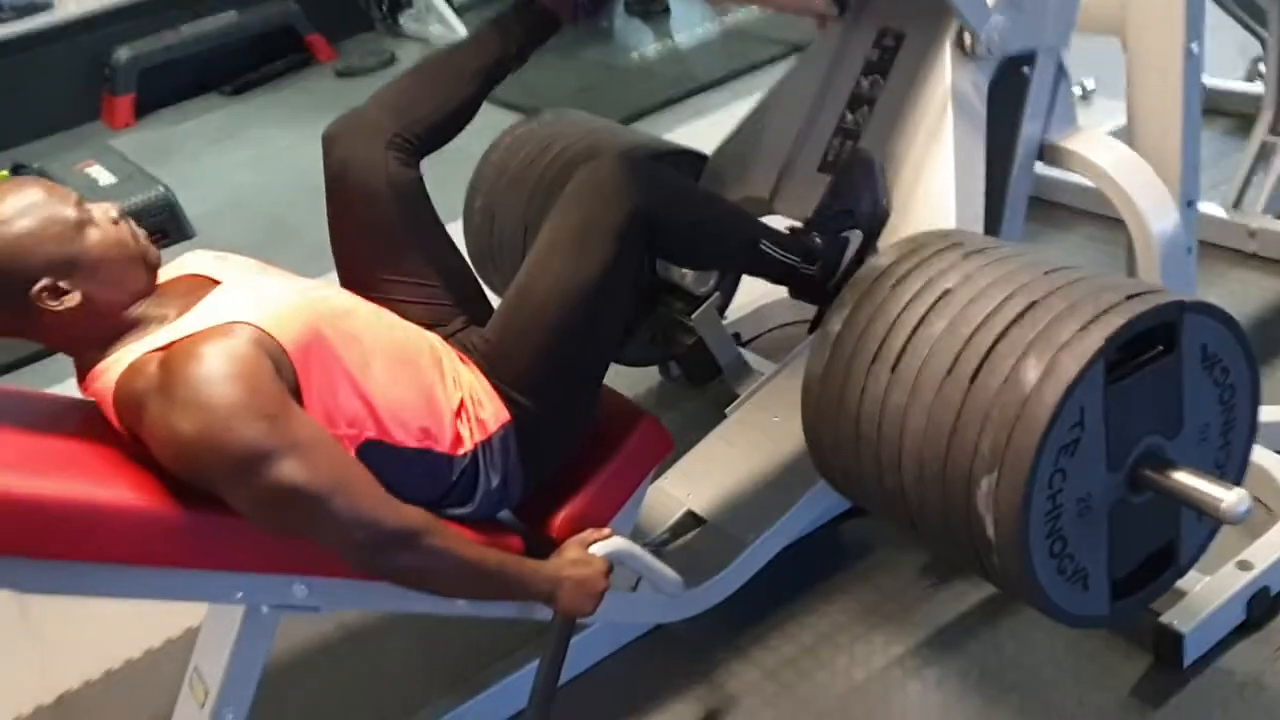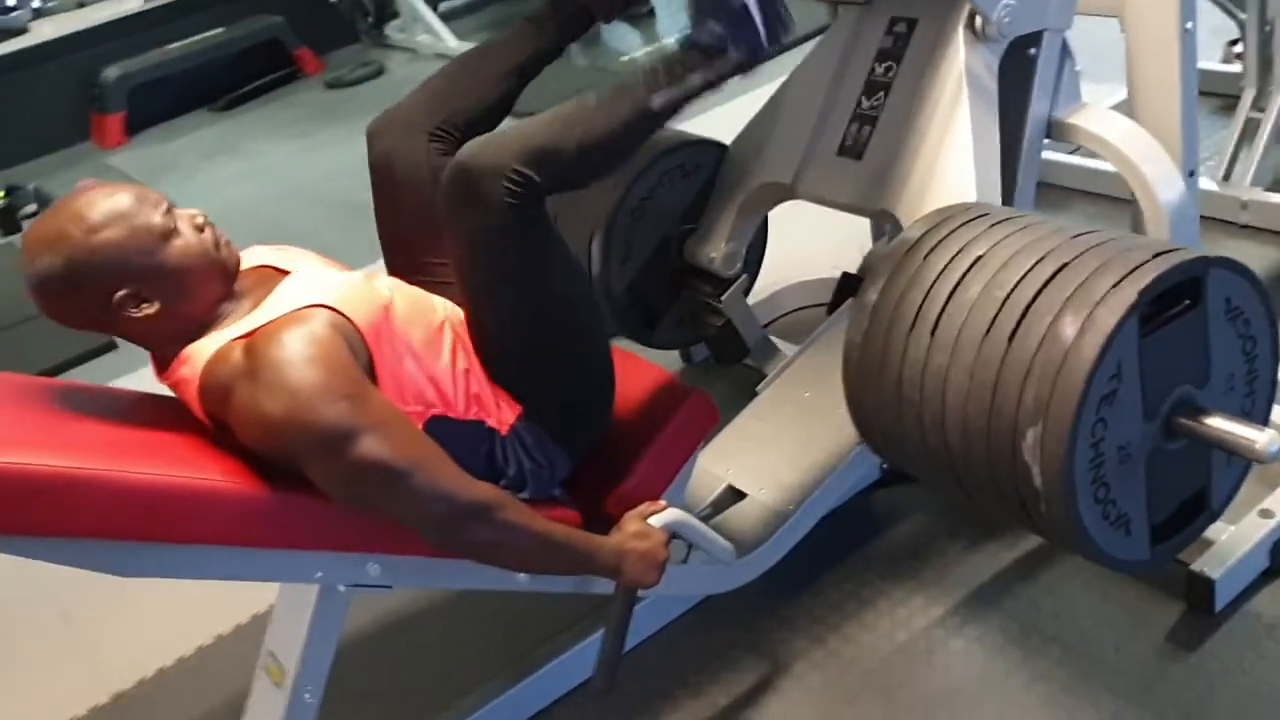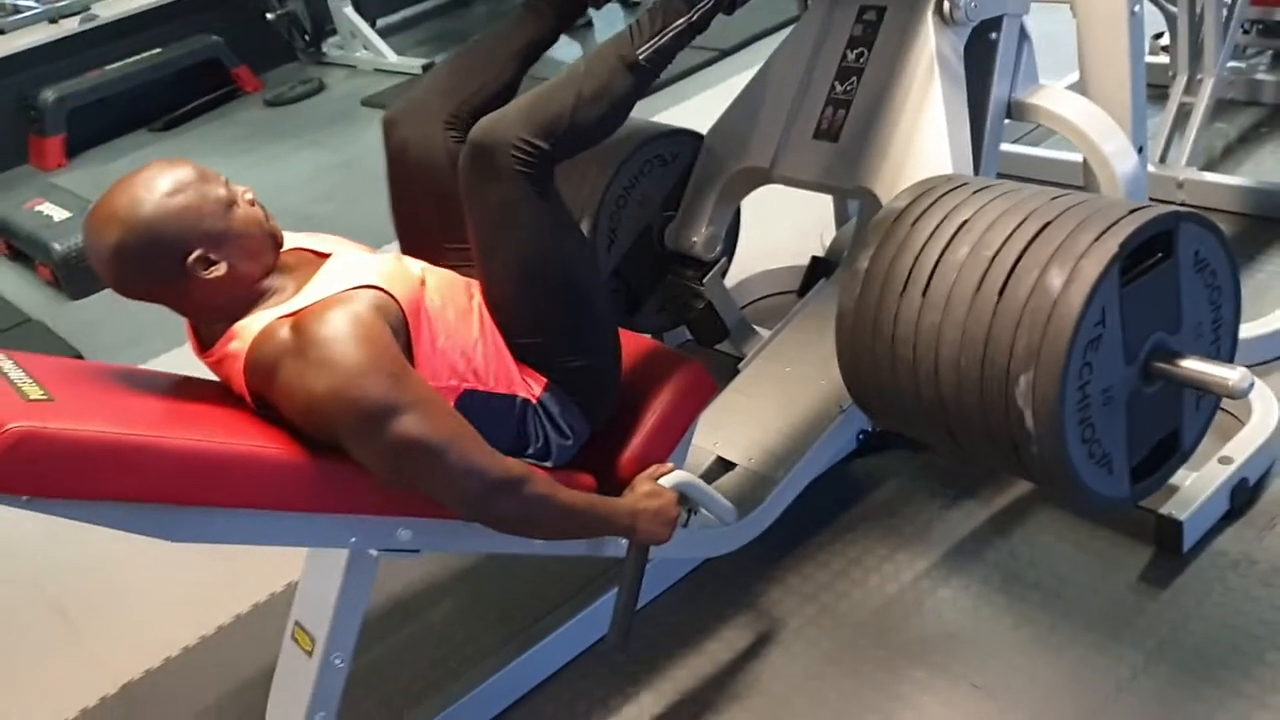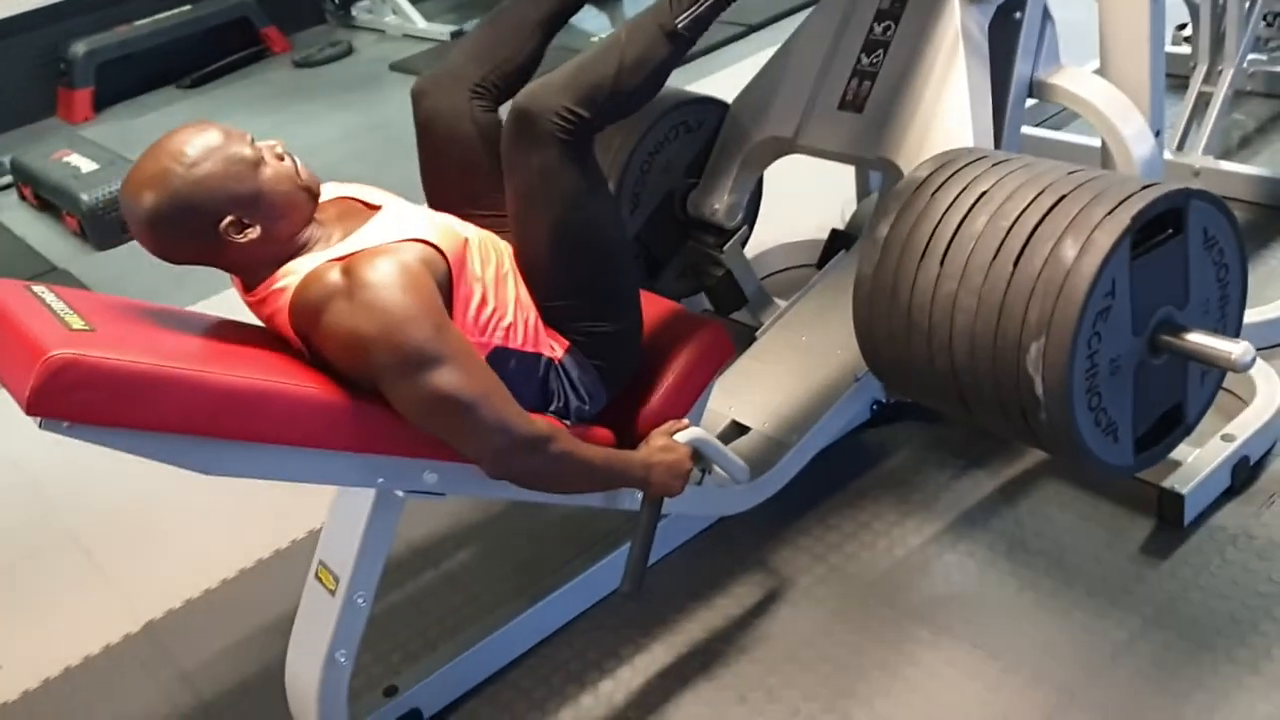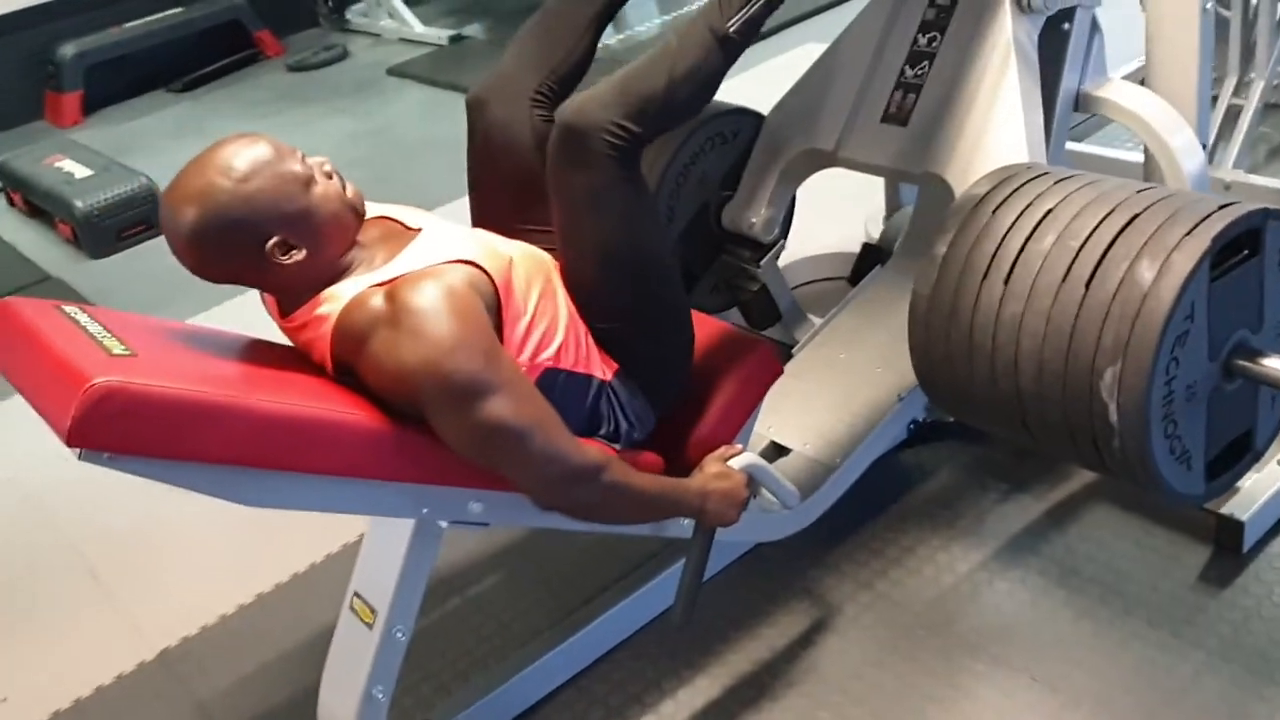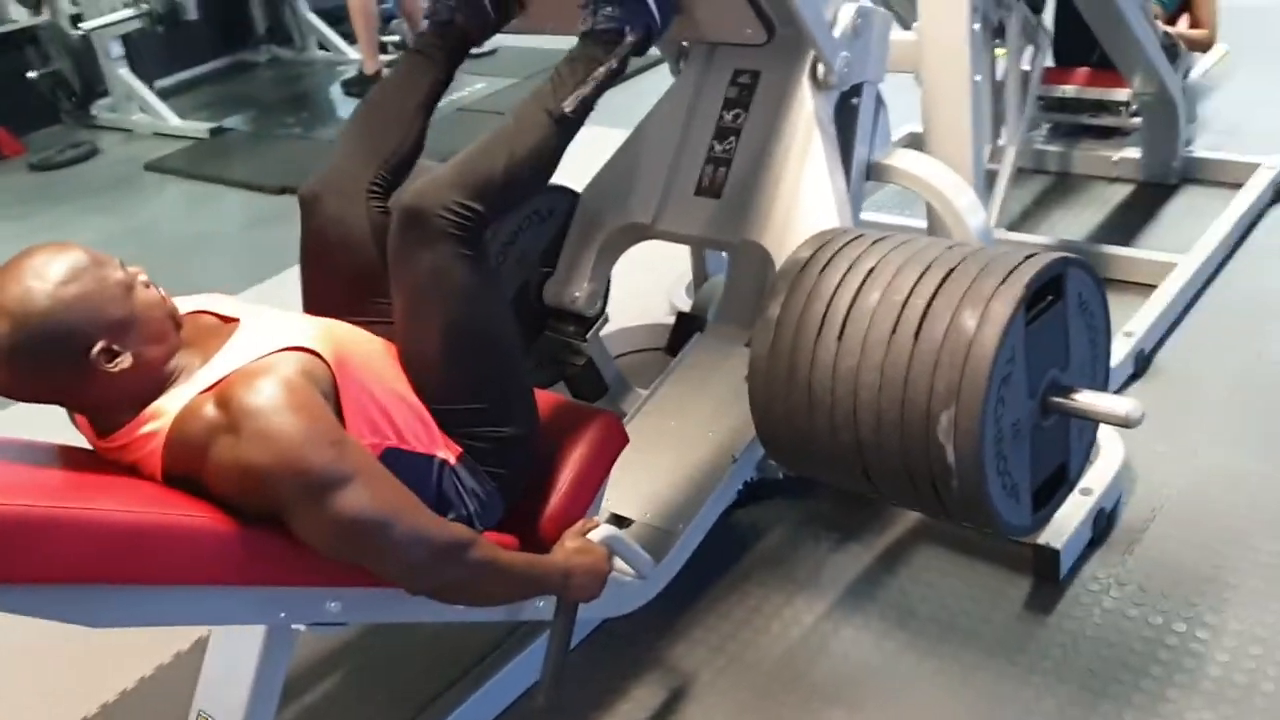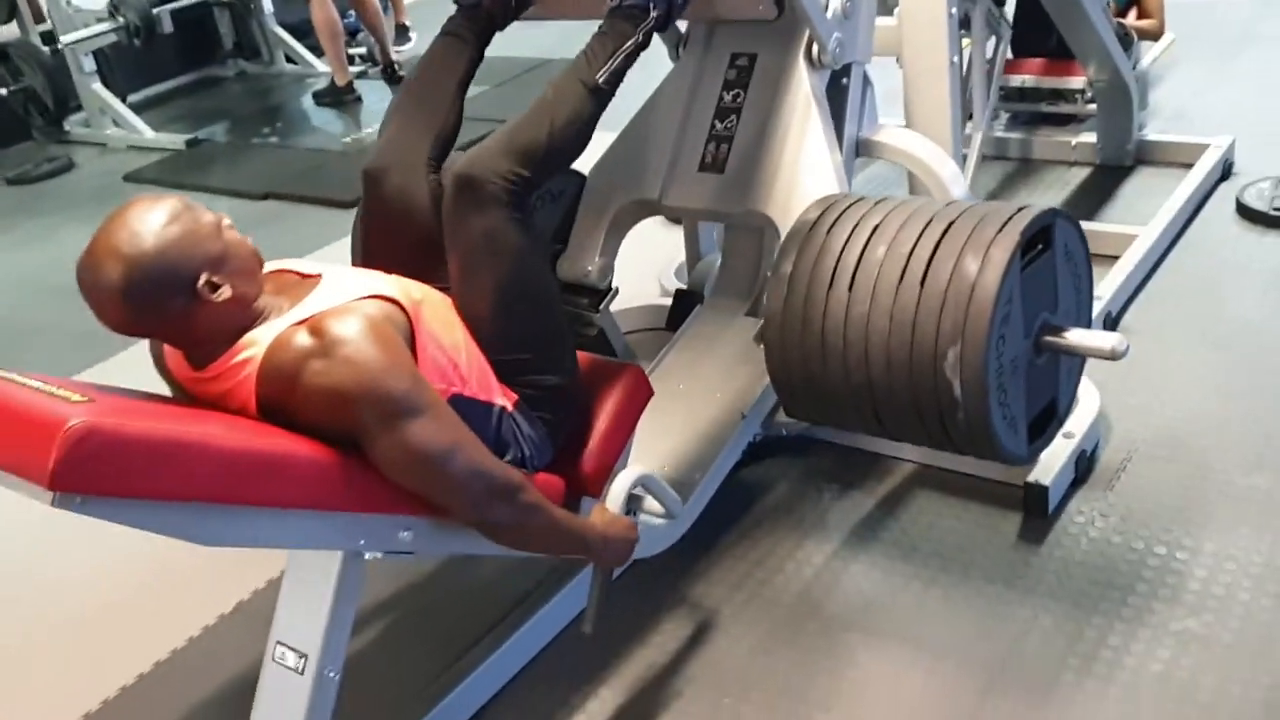
dt=0.7s
person 1, frame 1
left shoulder: (142, 307)
right shoulder: (199, 393)
right elbow: (377, 539)
right wrist: (547, 582)
left hip: (435, 349)
right hip: (489, 432)
left knee: (363, 142)
right knee: (617, 188)
right ankle: (812, 263)
person 1, frame 2
left shoulder: (212, 295)
right shoulder: (282, 377)
right elbow: (457, 516)
right wrist: (611, 555)
left hip: (456, 341)
right hip: (530, 426)
left knee: (404, 135)
right knee: (493, 170)
person 1, frame 3
left shoulder: (228, 308)
right shoulder: (328, 349)
right elbow: (485, 492)
right wrist: (626, 516)
right hip: (549, 397)
left knee: (419, 125)
right knee: (504, 144)
person 1, frame 4
left shoulder: (275, 249)
right shoulder: (371, 294)
right elbow: (511, 449)
right wrist: (642, 469)
right hip: (572, 360)
left knee: (449, 91)
right knee: (547, 113)
person 1, frame 5
left shoulder: (302, 277)
right shoulder: (417, 322)
right elbow: (563, 479)
right wrist: (697, 496)
right hip: (619, 382)
left knee: (506, 100)
right knee: (592, 124)
person 1, frame 6
left shoulder: (104, 394)
right shoulder: (255, 419)
right elbow: (431, 562)
right wrist: (560, 572)
right hip: (466, 467)
left knee: (338, 194)
right knee: (431, 210)
person 1, frame 7
left shoulder: (175, 344)
right shoulder: (335, 352)
right elbow: (486, 501)
right wrist: (592, 537)
right hip: (515, 414)
left knee: (396, 170)
right knee: (483, 180)
